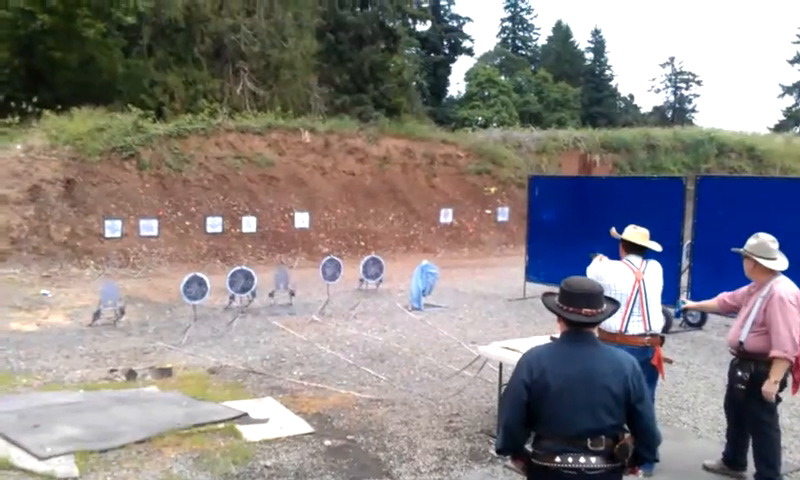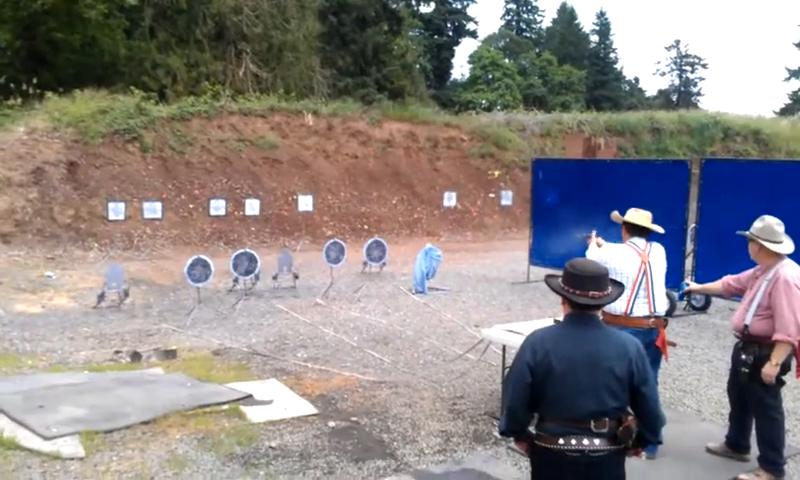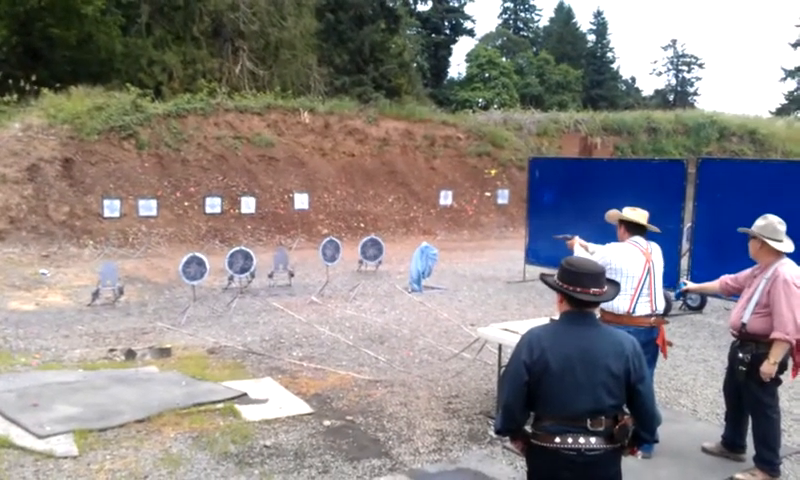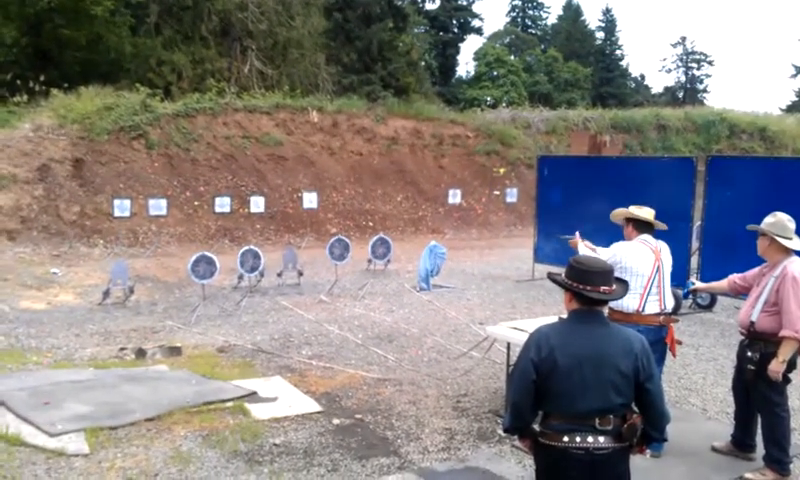
dt=1s
person 1, frame 1
right shoulder: (758, 288)
right elbow: (727, 301)
left wrist: (773, 380)
right wrist: (695, 305)
left hip: (761, 370)
right hip: (743, 364)
left knee: (762, 425)
right knee: (735, 414)
person 1, frame 2
right shoulder: (761, 272)
right elbow: (731, 283)
left wrist: (775, 363)
right wrist: (699, 288)
left hip: (765, 353)
right hip: (747, 347)
left knee: (766, 409)
right knee: (738, 397)
right ankle: (736, 445)
person 1, frame 3
right shoulder: (760, 271)
right elbow: (727, 283)
left wrist: (773, 361)
right wrist: (696, 287)
left hip: (762, 352)
right hip: (743, 346)
left knee: (762, 408)
right knee: (734, 397)
right ankle: (732, 445)
person 1, frame 4
right shoulder: (769, 269)
right elbow: (737, 282)
right wrist: (705, 286)
left hip: (771, 351)
right hip: (752, 345)
left knee: (771, 407)
right knee: (743, 396)
right ankle: (742, 444)
person 2, frame 1
left shoulder: (607, 270)
right shoulder: (655, 269)
left elbow: (591, 277)
left wrist: (596, 263)
left hip: (614, 347)
right hip: (648, 348)
right ankle: (645, 462)
person 2, frame 2
left shoulder: (612, 253)
right shoulder: (658, 251)
left elbow: (594, 261)
left wrist: (593, 245)
left hip: (621, 330)
right hip: (652, 330)
right ankle: (649, 444)
person 2, frame 3
left shoulder: (614, 252)
right shoulder: (655, 250)
left wrist: (578, 248)
right wrist: (586, 245)
left hip: (619, 329)
right hip: (650, 329)
right ankle: (645, 443)
person 2, frame 4
left shoulder: (623, 249)
right shoulder: (663, 249)
left wrist: (581, 246)
right wrist: (593, 247)
left hip: (627, 327)
right hip: (658, 328)
right ankle: (655, 442)
person 3, frame 1
left shoulder: (534, 361)
right shoulder: (625, 364)
left elbow: (512, 419)
right elbow: (645, 423)
left wrist: (517, 454)
right wrist: (638, 460)
person 3, frame 2
left shoulder: (538, 343)
right shoulder: (629, 347)
left elbow: (515, 399)
right elbow: (649, 405)
left wrist: (520, 435)
right wrist: (640, 441)
left hip: (553, 456)
right hip: (607, 458)
person 3, frame 3
left shoulder: (535, 341)
right shoulder: (625, 345)
left elbow: (511, 398)
right elbow: (645, 404)
left wrist: (515, 434)
right wrist: (638, 440)
left hip: (549, 455)
right hip: (603, 458)
person 3, frame 4
left shoulder: (543, 340)
right shoulder: (634, 343)
left elbow: (520, 397)
right elbow: (654, 403)
left wrist: (524, 432)
right wrist: (647, 437)
left hip: (557, 453)
right hip: (611, 456)
